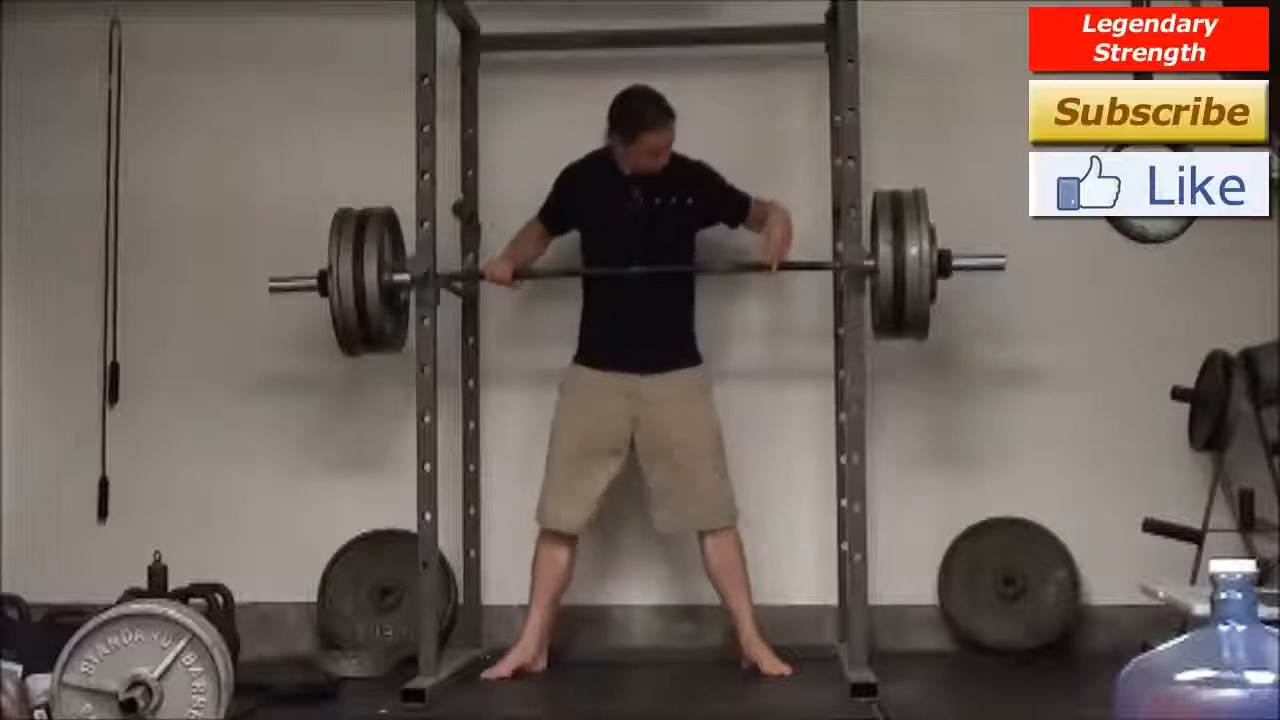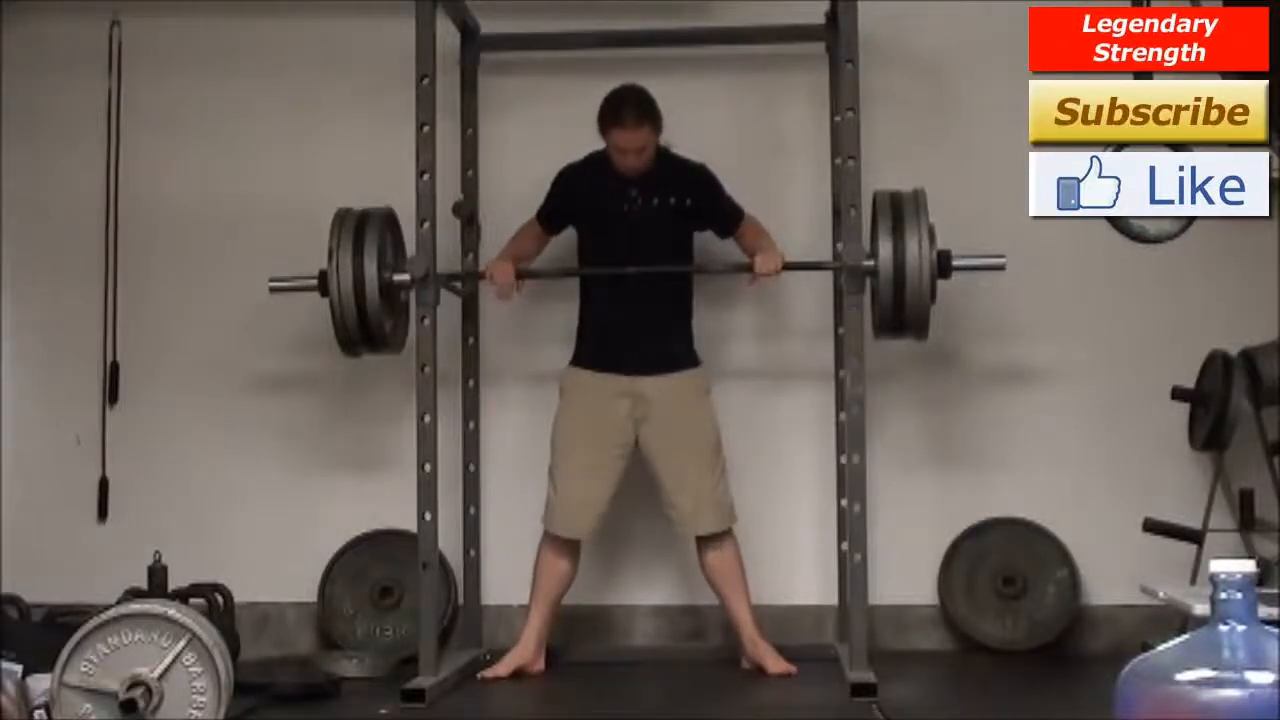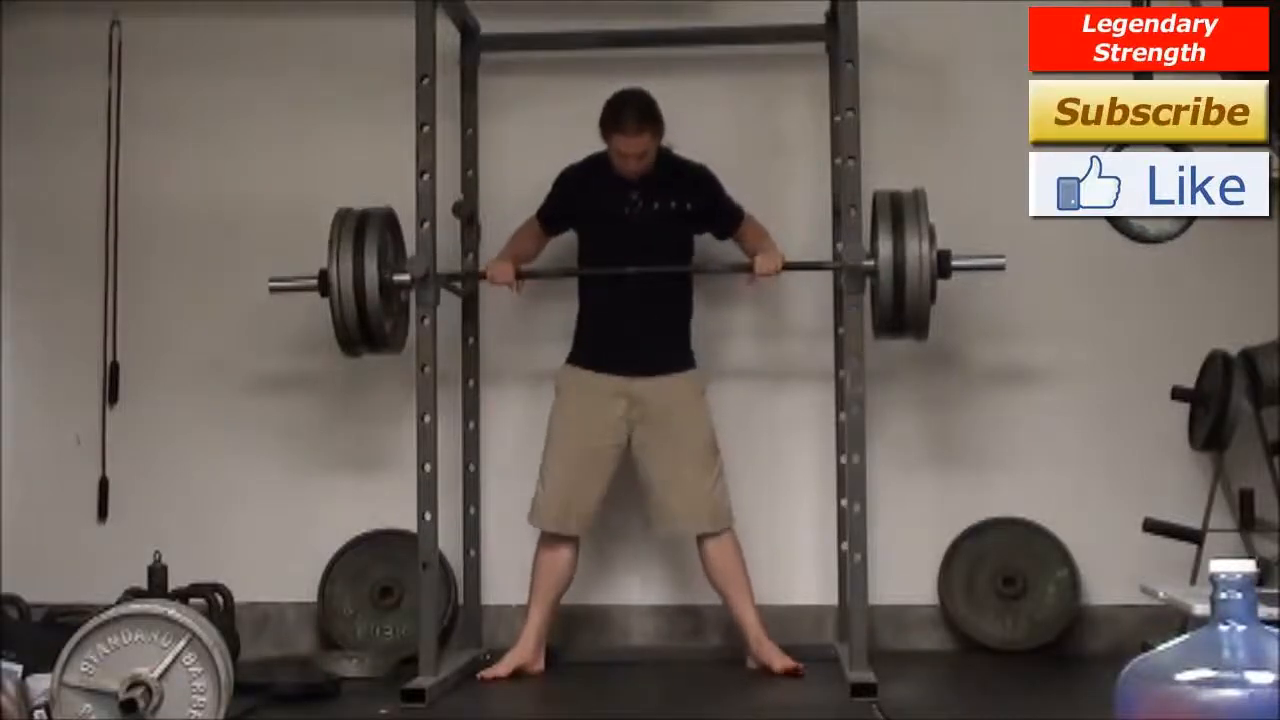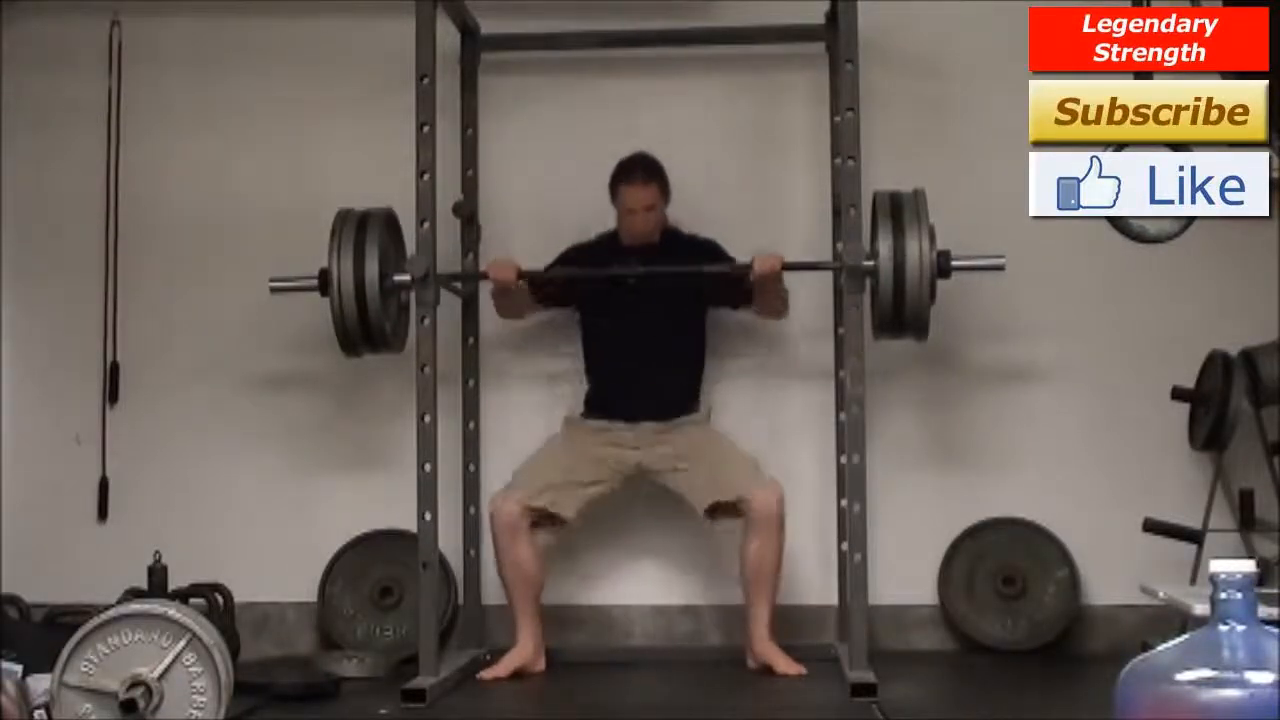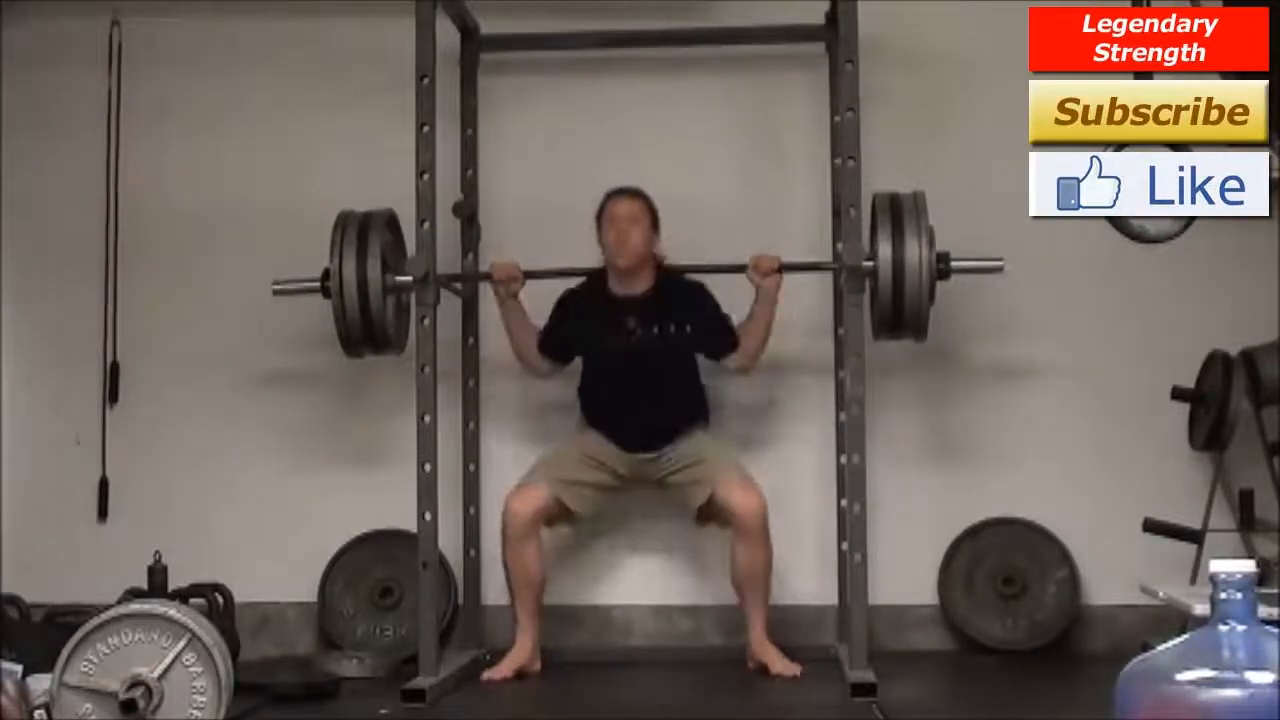
dt=1s
person 1, frame 1
left shoulder: (693, 179)
right shoulder: (581, 180)
left elbow: (753, 210)
right elbow: (543, 228)
left wrist: (777, 220)
right wrist: (508, 260)
left hip: (676, 371)
right hip: (595, 372)
left knee: (710, 511)
right knee: (561, 515)
left ankle: (751, 641)
right ankle: (531, 645)
person 1, frame 2
left shoulder: (690, 179)
right shoulder: (577, 181)
left elbow: (739, 223)
right elbow: (541, 227)
left wrist: (765, 250)
right wrist: (507, 260)
left hip: (675, 373)
right hip: (594, 375)
left knee: (709, 516)
right knee: (566, 518)
left ankle: (752, 641)
right ankle: (530, 646)
person 1, frame 3
left shoulder: (691, 181)
right shoulder: (578, 182)
left elbow: (739, 224)
right elbow: (540, 227)
left wrist: (766, 250)
right wrist: (506, 259)
left hip: (671, 375)
right hip: (590, 374)
left knee: (708, 515)
right knee: (560, 515)
left ankle: (758, 641)
right ankle: (530, 645)
person 1, frame 4
left shoulder: (700, 257)
right shoulder: (585, 261)
left elbow: (771, 308)
right elbow: (516, 307)
left wrist: (770, 278)
right wrist: (503, 284)
left hip: (681, 428)
right hip: (599, 429)
left knee: (766, 503)
right knee: (509, 510)
left ankle: (760, 641)
right ankle: (528, 644)
person 1, frame 5
left shoulder: (688, 298)
right shoulder: (579, 303)
left elbow: (740, 357)
right elbow: (542, 363)
left wrist: (766, 294)
right wrist: (508, 301)
left hip: (682, 439)
right hip: (603, 441)
left knee: (748, 508)
right knee: (520, 510)
left ankle: (759, 641)
right ankle: (526, 644)
